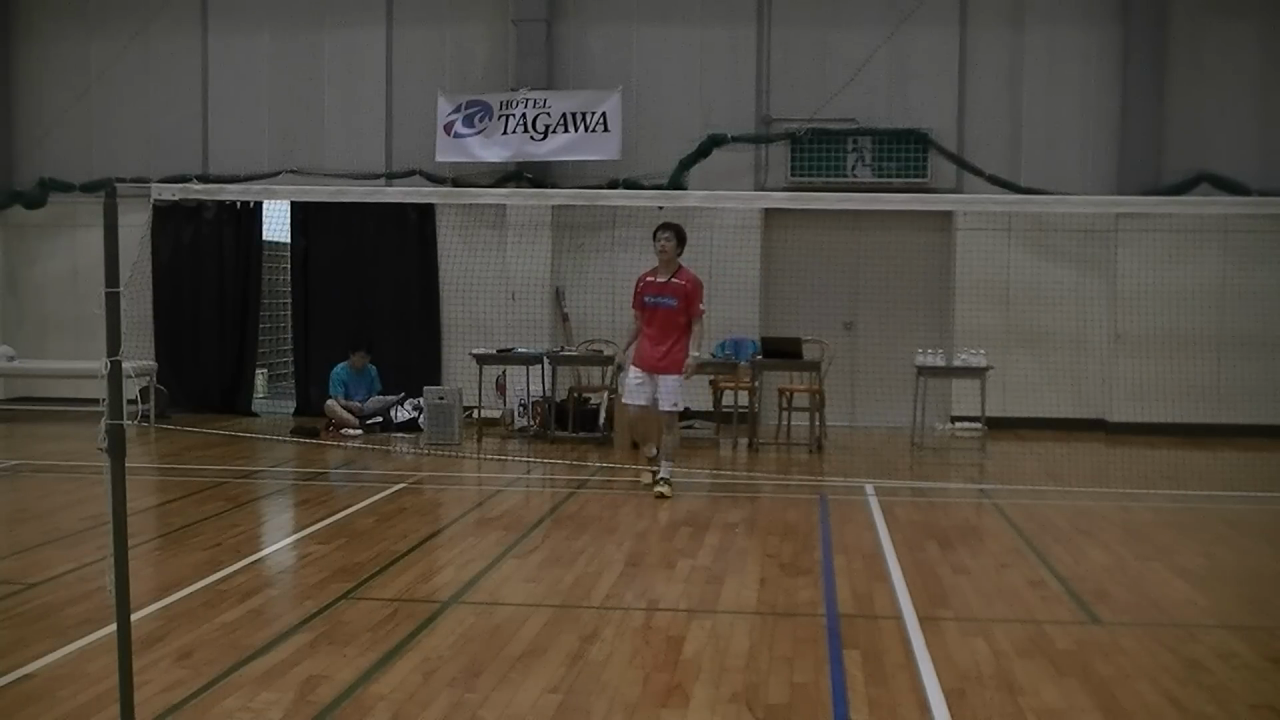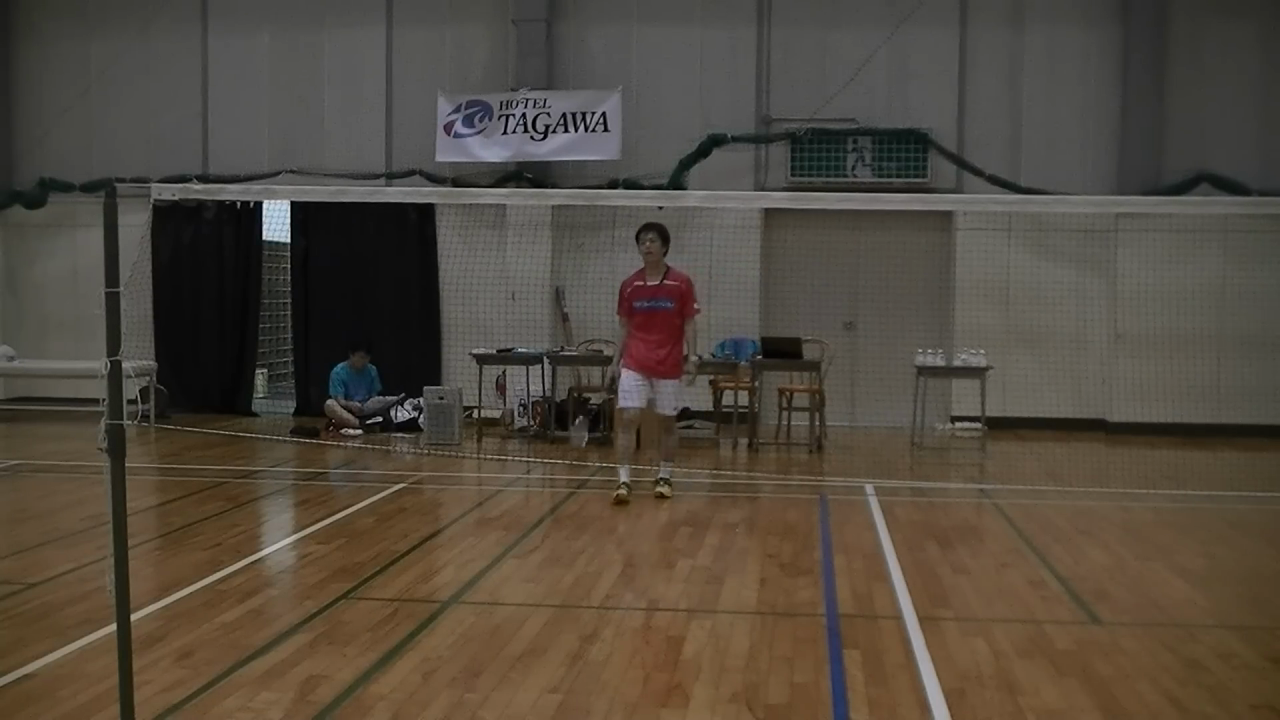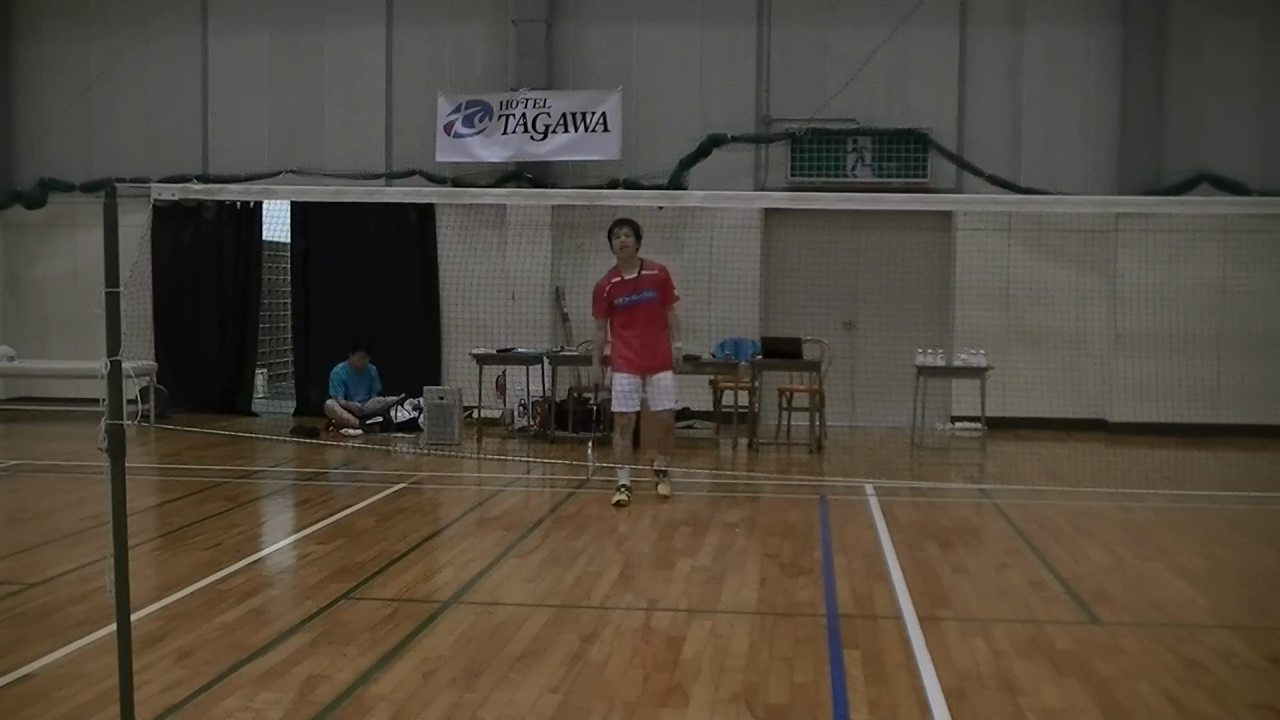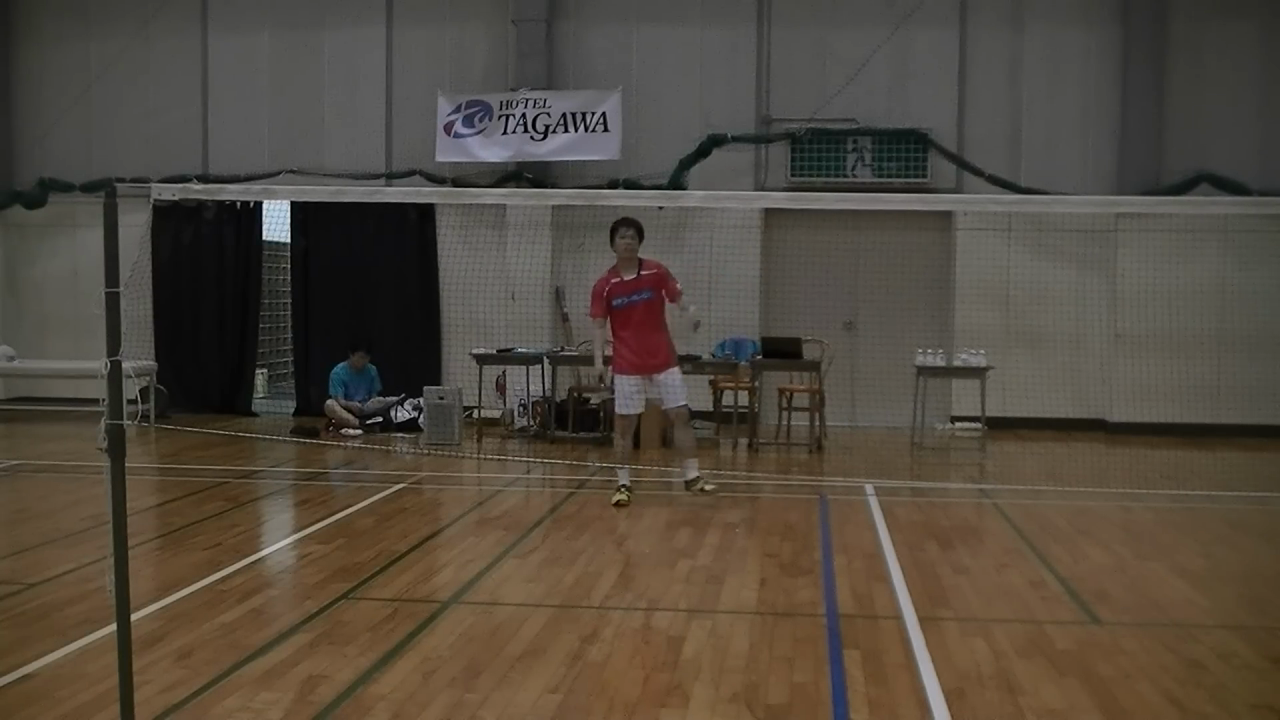
dt=0.4s
person 1, frame 1
left shoulder: (691, 282)
right shoulder: (643, 281)
left elbow: (696, 322)
left wrist: (693, 354)
right wrist: (624, 348)
left hip: (672, 362)
right hip: (641, 360)
left knee: (669, 419)
right knee: (633, 414)
left ankle: (664, 476)
right ankle: (653, 454)
person 1, frame 2
left shoulder: (682, 283)
right shoulder: (629, 286)
left elbow: (689, 324)
right elbow: (625, 327)
left wrist: (692, 357)
right wrist: (616, 361)
left hip: (669, 365)
right hip: (634, 364)
left knee: (668, 422)
right knee: (627, 419)
left ankle: (664, 477)
right ankle: (624, 481)
person 1, frame 3
left shoulder: (659, 273)
right shoulder: (605, 285)
left elbow: (670, 312)
right elbow: (600, 327)
left wrist: (677, 345)
right wrist: (596, 364)
left hip: (660, 362)
right hip: (624, 365)
left knee: (665, 419)
right knee: (623, 422)
left ankle: (660, 466)
right ankle: (623, 484)
person 1, frame 4
left shoulder: (656, 271)
right shoulder: (603, 285)
left elbow: (677, 295)
right elbow: (599, 326)
left wrist: (689, 310)
right wrist: (598, 361)
left hip: (663, 360)
right hip: (627, 365)
left knee: (681, 415)
right knee: (624, 423)
left ankle: (692, 476)
right ankle: (623, 484)
